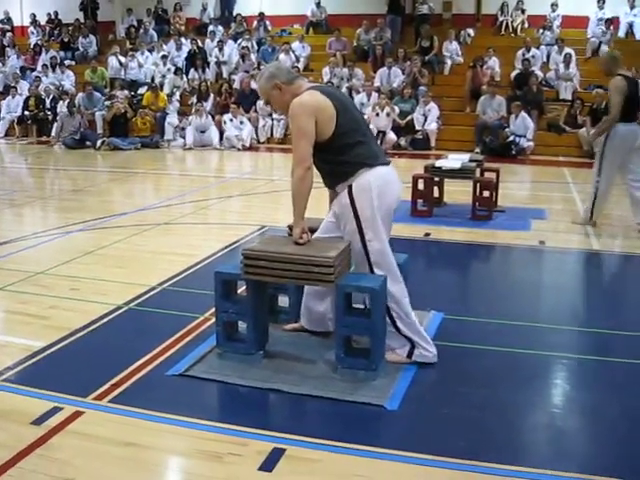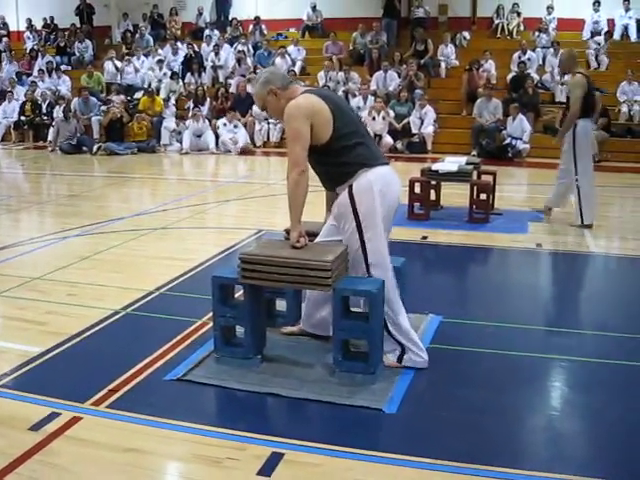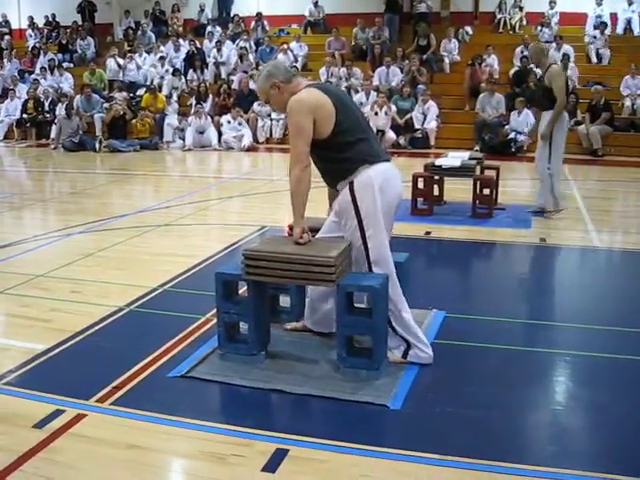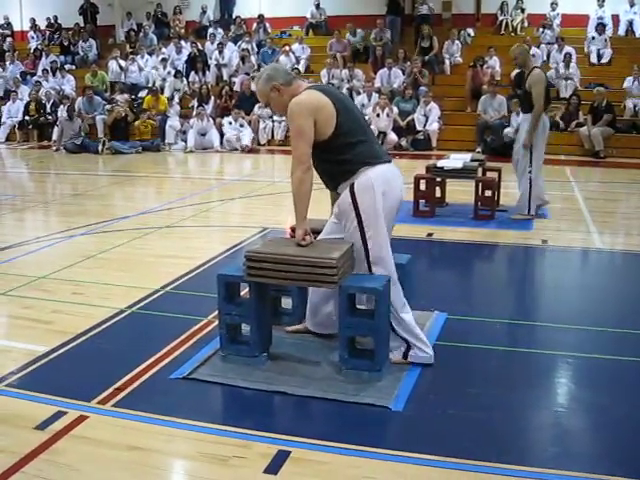
dt=0.4s
person 1, frame 1
left shoulder: (302, 104)
right shoulder: (323, 95)
left elbow: (302, 167)
left wrist: (298, 222)
right wrist: (334, 207)
left hip: (366, 187)
right hip: (371, 182)
left knee: (376, 269)
left ankle: (411, 345)
right ankle: (315, 320)
person 1, frame 2
left shoulder: (298, 107)
right shoulder: (319, 99)
left elbow: (298, 170)
left wrist: (295, 226)
right wrist: (331, 212)
left hip: (366, 188)
right hip: (368, 184)
left knee: (372, 273)
left ankle: (404, 351)
right ankle: (315, 322)
person 1, frame 3
left shoulder: (301, 101)
right shoulder: (322, 94)
left elbow: (300, 165)
left wrist: (298, 222)
right wrist: (334, 208)
left hip: (367, 184)
right hip: (369, 180)
left knee: (374, 268)
left ankle: (408, 345)
right ankle: (319, 320)
person 1, frame 4
left shoulder: (301, 104)
right shoulder: (322, 96)
left elbow: (302, 167)
left wrist: (300, 224)
right wrist: (336, 208)
left hip: (369, 186)
right hip: (372, 181)
left knee: (375, 272)
left ankle: (411, 347)
right ankle: (321, 321)
person 2, frame 1
left shoulder: (616, 82)
left elbow: (614, 116)
left wrist: (597, 133)
left hip: (619, 131)
left knee: (602, 175)
left ankle: (590, 216)
person 2, frame 2
left shoulder: (576, 80)
right shoulder: (584, 78)
left elbow: (574, 112)
right elbow: (594, 107)
left wrist: (560, 135)
left hip: (578, 127)
right hip: (585, 125)
left knee: (581, 174)
right knee: (565, 170)
left ankle: (586, 218)
right ankle: (551, 205)
person 2, frame 3
left shoulder: (555, 71)
right shoulder: (546, 72)
left elbow: (561, 101)
left wrist: (549, 127)
right wrist: (538, 125)
left hip: (555, 119)
right hip: (548, 118)
left knee: (548, 164)
right knee: (543, 163)
left ankle: (556, 203)
right ankle: (545, 203)
person 2, frame 4
left shoulder: (536, 75)
right shoulder: (527, 74)
left elbow: (539, 107)
left wrist: (530, 134)
right wrist: (522, 127)
left hip: (535, 122)
right hip: (527, 120)
left knee: (528, 167)
right knee: (520, 162)
left ankle: (527, 210)
right ankle: (538, 198)
